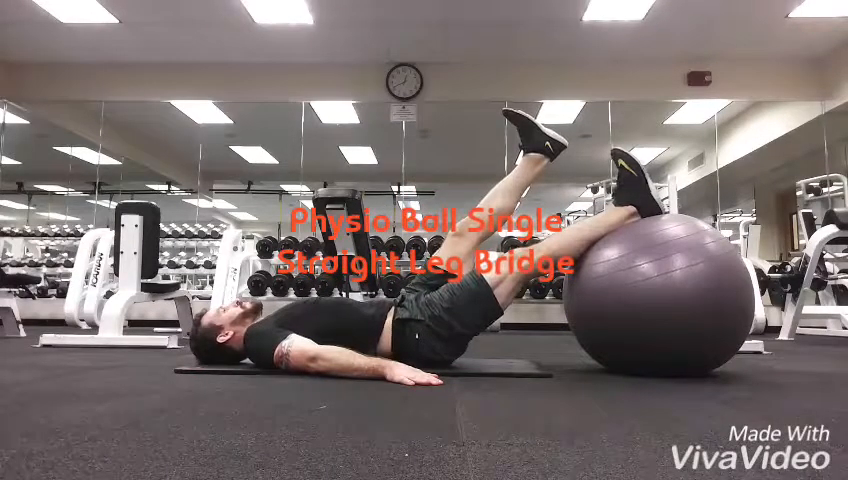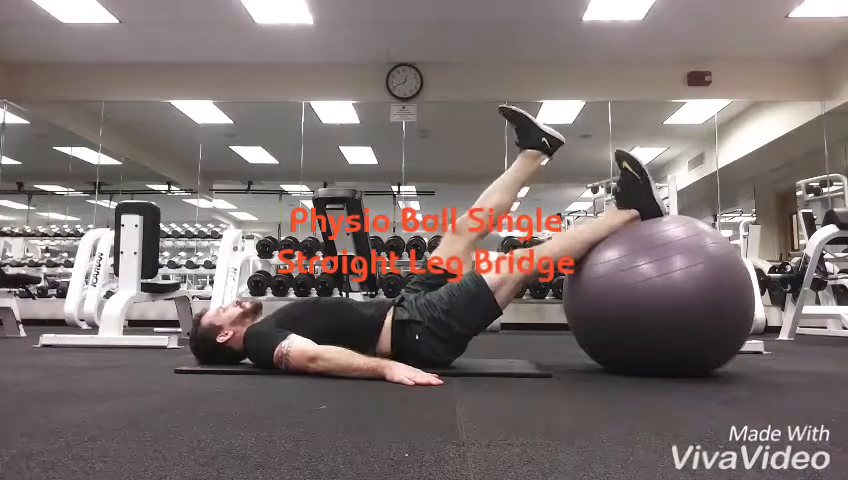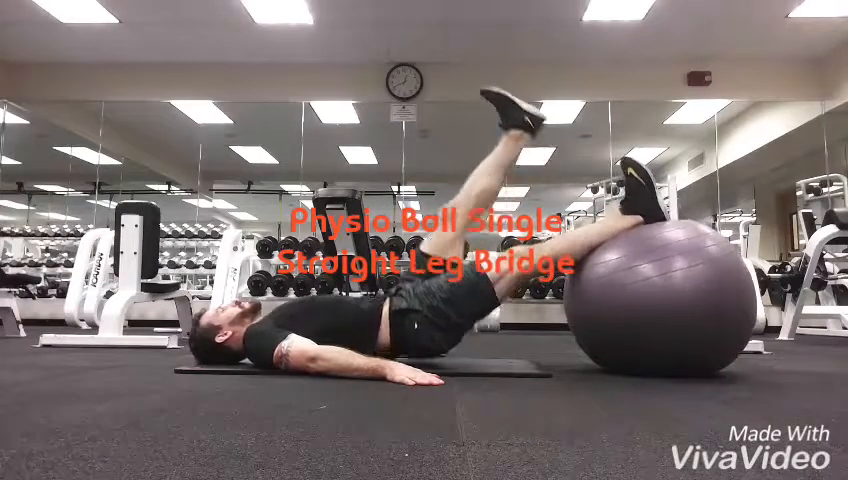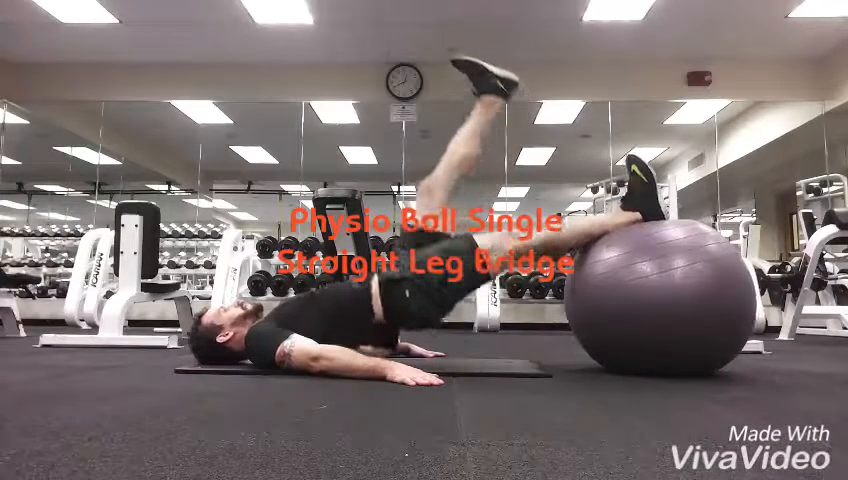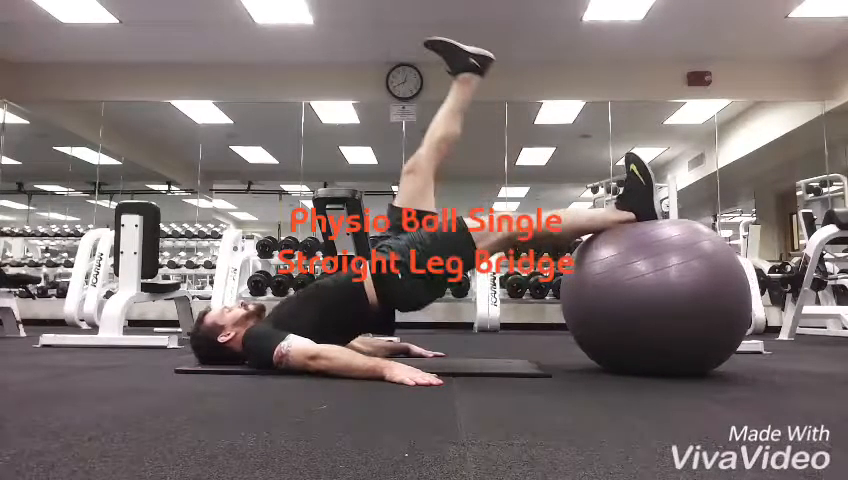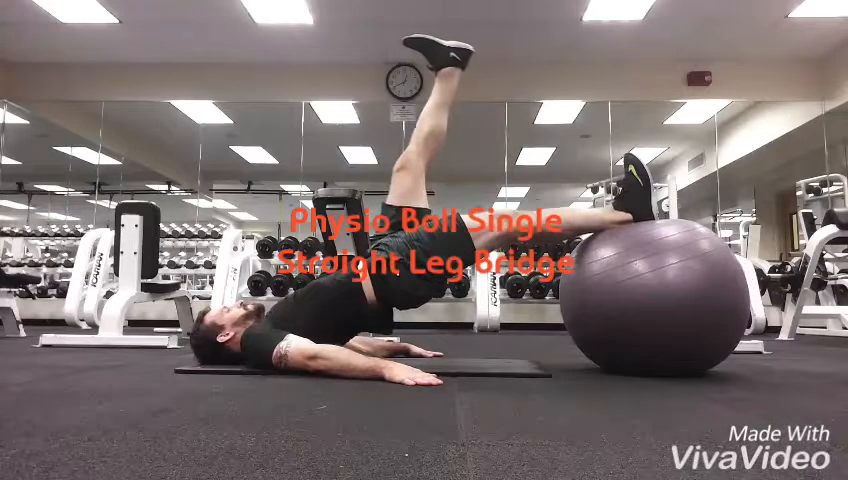
dt=0.2s
person 1, frame 1
left shoulder: (274, 326)
right shoulder: (260, 340)
right elbow: (314, 357)
right wrist: (387, 366)
left hip: (406, 309)
right hip: (418, 332)
left knee: (465, 233)
right knee: (521, 259)
left ankle: (536, 155)
right ankle: (629, 209)
person 1, frame 2
left shoulder: (271, 327)
right shoulder: (259, 340)
right elbow: (314, 357)
right wrist: (389, 366)
left hip: (405, 310)
right hip: (417, 333)
left knee: (462, 230)
right knee: (521, 260)
left ankle: (533, 151)
right ankle: (629, 212)
person 1, frame 3
left shoulder: (271, 326)
right shoulder: (258, 340)
right elbow: (312, 356)
right wrist: (388, 366)
left hip: (401, 302)
right hip: (413, 321)
left knee: (453, 216)
right knee: (522, 257)
left ankle: (516, 132)
right ankle: (633, 217)
person 1, frame 4
left shoulder: (271, 326)
right shoulder: (261, 341)
right elbow: (314, 356)
right wrist: (388, 368)
left hip: (397, 282)
right hip: (404, 293)
left knee: (434, 188)
right knee: (520, 239)
left ankle: (490, 99)
right ankle: (632, 215)
person 1, frame 5
left shoulder: (271, 327)
right shoulder: (260, 342)
left elbow: (343, 339)
right elbow: (313, 357)
right wrist: (387, 369)
left hip: (388, 264)
right hip: (398, 274)
left knee: (417, 169)
right knee: (511, 227)
left ankle: (466, 77)
right ankle: (625, 214)
person 1, frame 6
left shoulder: (270, 327)
right shoulder: (259, 342)
left elbow: (340, 338)
right elbow: (312, 356)
right wrist: (388, 369)
left hip: (386, 260)
right hip: (397, 270)
left knee: (409, 165)
right knee: (511, 223)
left ankle: (448, 72)
right ankle: (623, 215)
